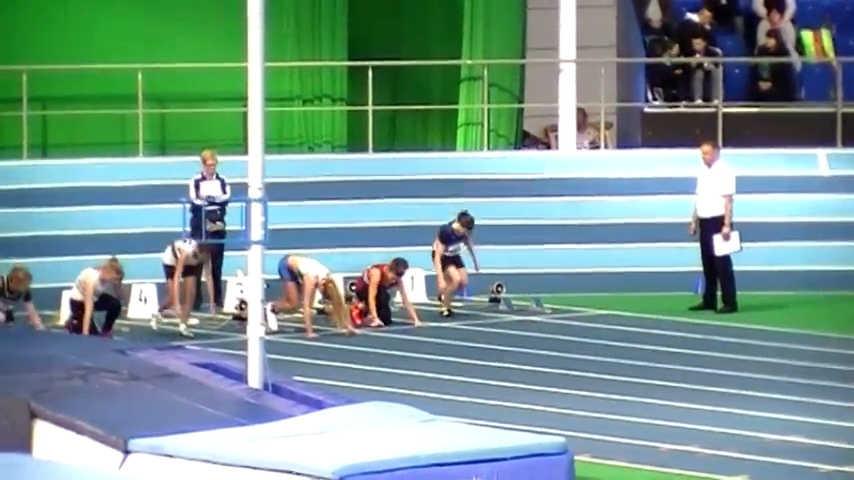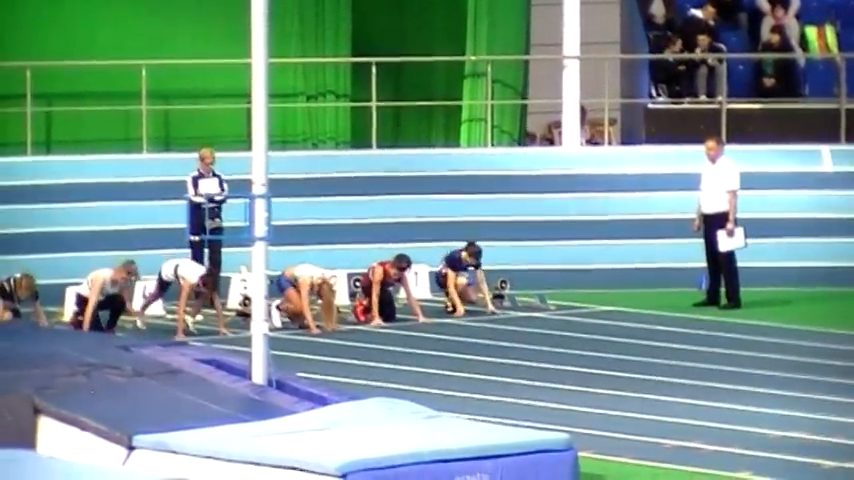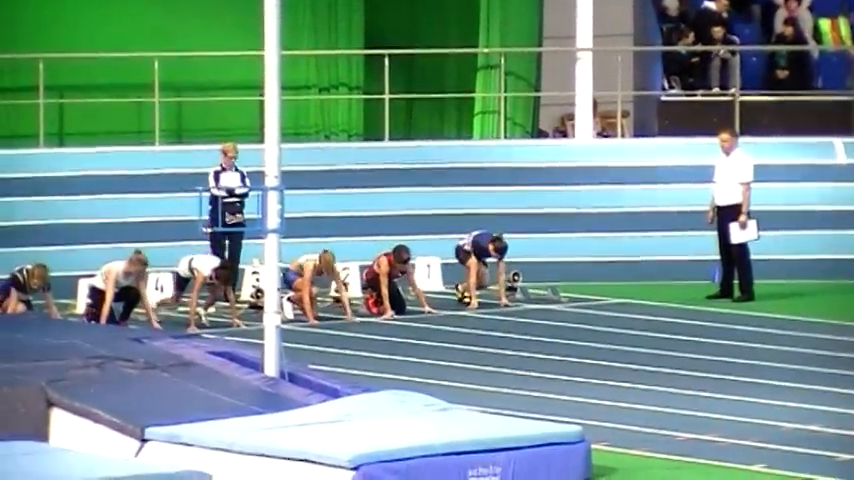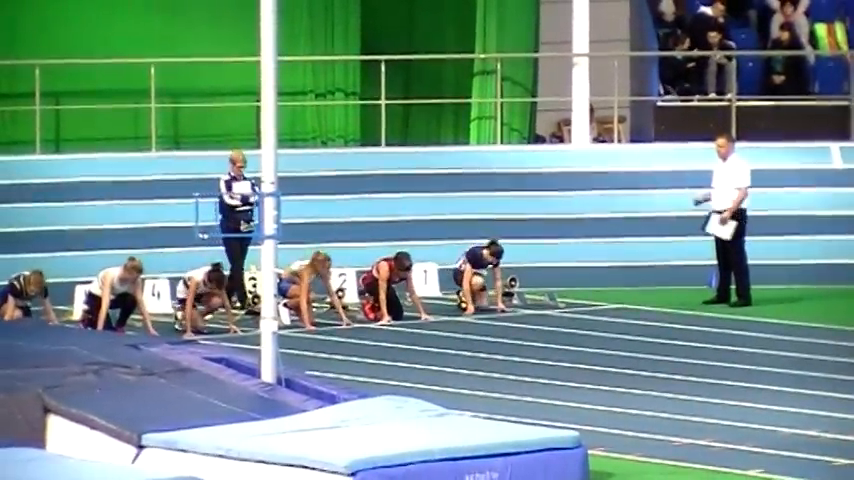
dt=0.5s
person 1, frame 1
left shoulder: (724, 172)
right shoulder: (702, 173)
left elbow: (728, 200)
left wrist: (727, 225)
right wrist: (694, 221)
left hip: (718, 221)
right hip: (705, 222)
left knee: (722, 263)
right knee: (708, 264)
left ankle: (730, 303)
right ankle: (709, 300)
person 1, frame 2
left shoulder: (728, 168)
right shoulder: (706, 168)
left elbow: (732, 196)
left wrist: (731, 221)
right wrist: (698, 217)
left hip: (722, 217)
right hip: (709, 218)
left knee: (726, 259)
right knee: (712, 259)
left ankle: (733, 299)
right ankle: (712, 296)
person 1, frame 3
left shoulder: (742, 160)
right shoulder: (720, 161)
left elbow: (746, 188)
left wrist: (744, 213)
right wrist: (712, 209)
left hip: (736, 209)
right hip: (722, 210)
left knee: (739, 251)
right knee: (725, 251)
left ankle: (747, 291)
right ankle: (725, 289)
person 1, frame 4
left shoulder: (739, 165)
right shoulder: (718, 166)
left elbow: (743, 193)
left wrist: (730, 212)
right wrist: (703, 198)
left hip: (733, 215)
right hip: (719, 215)
left knee: (736, 256)
right knee: (722, 257)
left ankle: (744, 296)
right ankle: (722, 294)
person 2, frame 1
left shoulder: (222, 180)
right shoulder: (196, 181)
left elbow: (227, 198)
right elbow: (194, 201)
left wrist: (207, 200)
right wrist: (216, 200)
left hip: (217, 223)
right hip: (200, 224)
left knee: (217, 261)
left ankle: (217, 296)
right ankle: (196, 298)
person 2, frame 2
left shoulder: (219, 178)
right shoulder: (193, 179)
left elbow: (224, 196)
right elbow: (193, 198)
left wrist: (207, 197)
right wrist: (212, 197)
left hip: (214, 221)
right hip: (198, 223)
left knee: (216, 258)
right knee: (198, 258)
person 2, frame 3
left shoulder: (241, 173)
right shoulder: (215, 173)
left elbow: (246, 191)
right elbow: (215, 192)
left wrist: (226, 190)
right wrist: (235, 191)
left hip: (237, 217)
right hip: (219, 218)
left knee: (234, 256)
right knee: (218, 254)
left ankle: (230, 289)
person 2, frame 4
left shoulder: (249, 181)
right shoulder: (225, 182)
left elbow: (256, 198)
right elbow: (228, 201)
left wrist: (239, 198)
right wrist: (246, 199)
left hip: (245, 226)
right hip: (230, 227)
left knee: (238, 265)
right knee: (237, 266)
left ankle: (227, 296)
right ankle: (242, 300)
